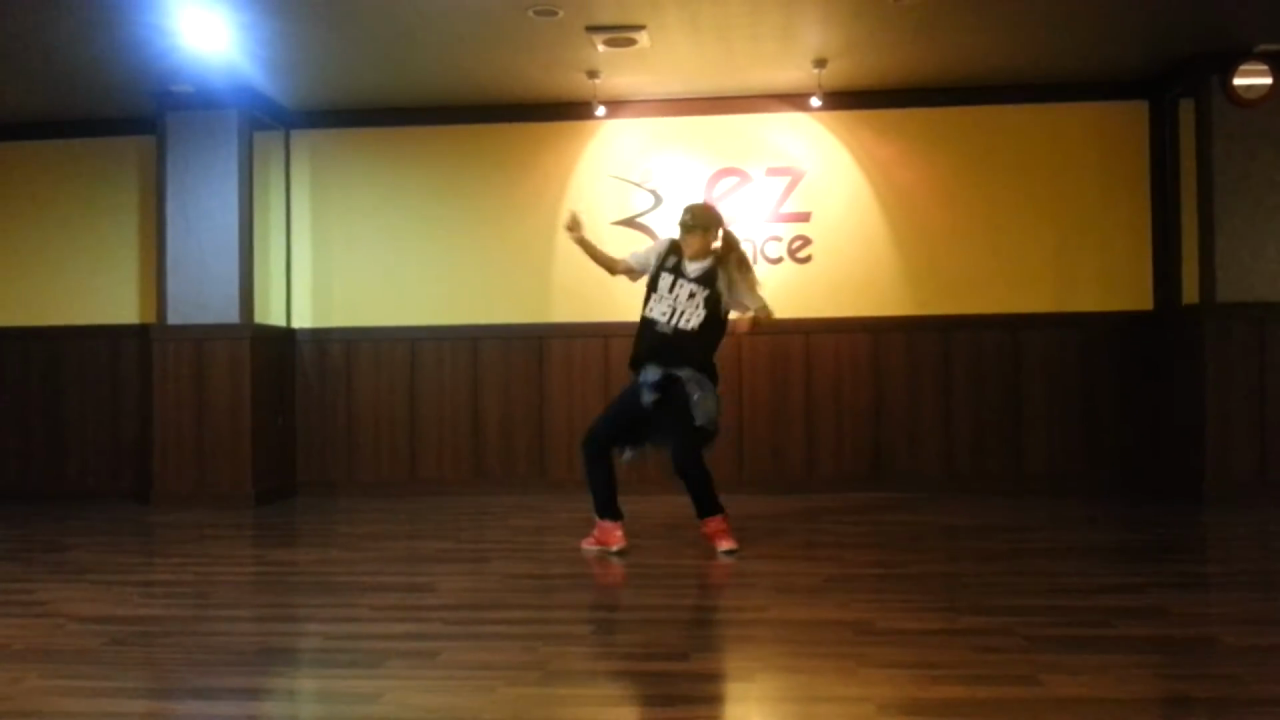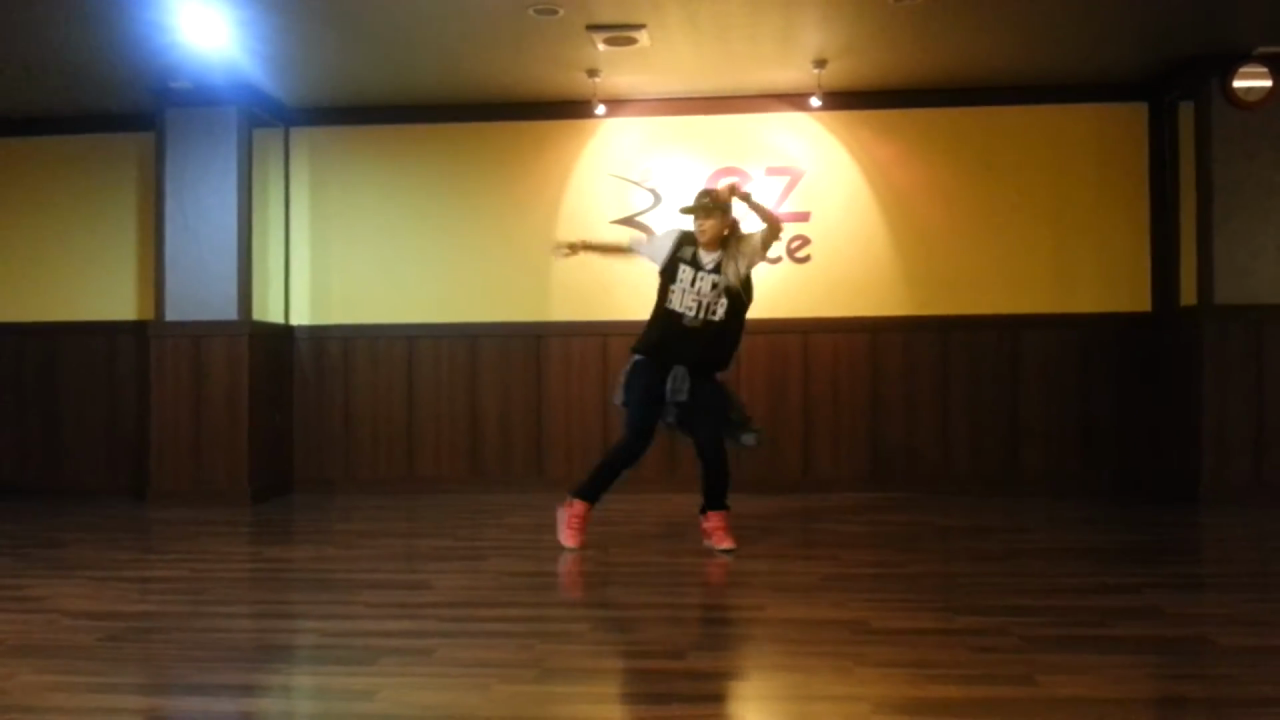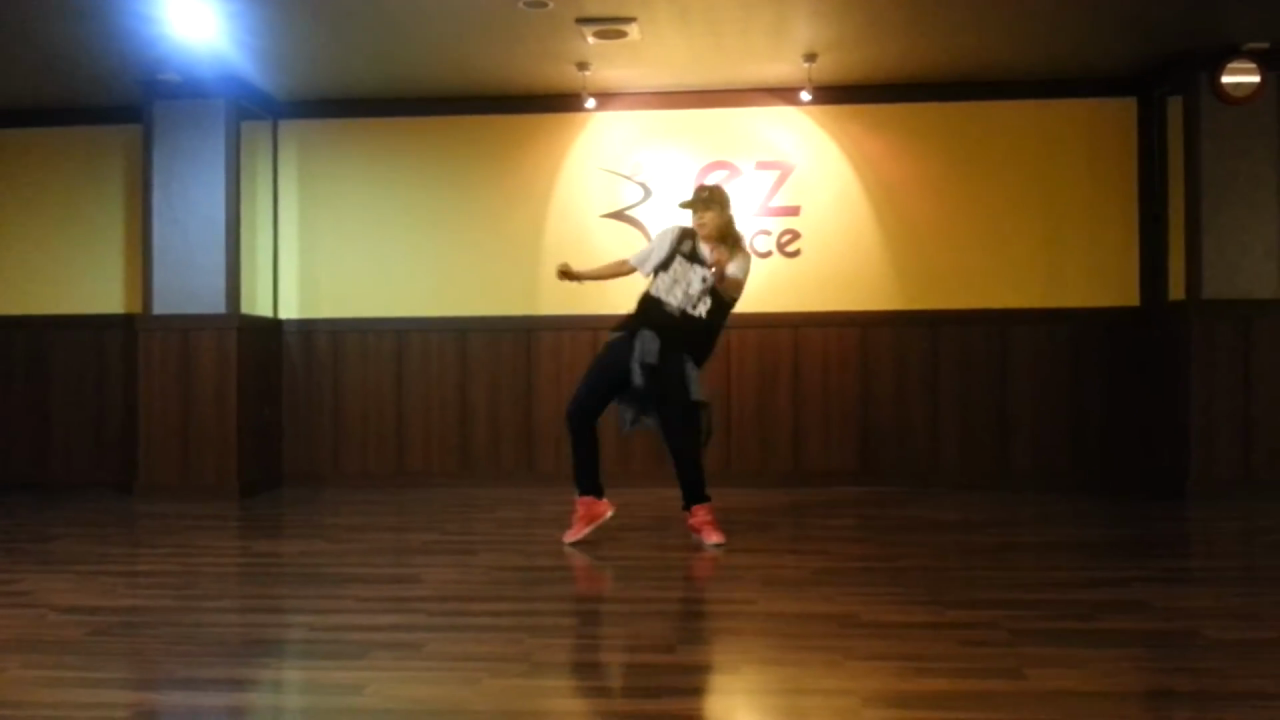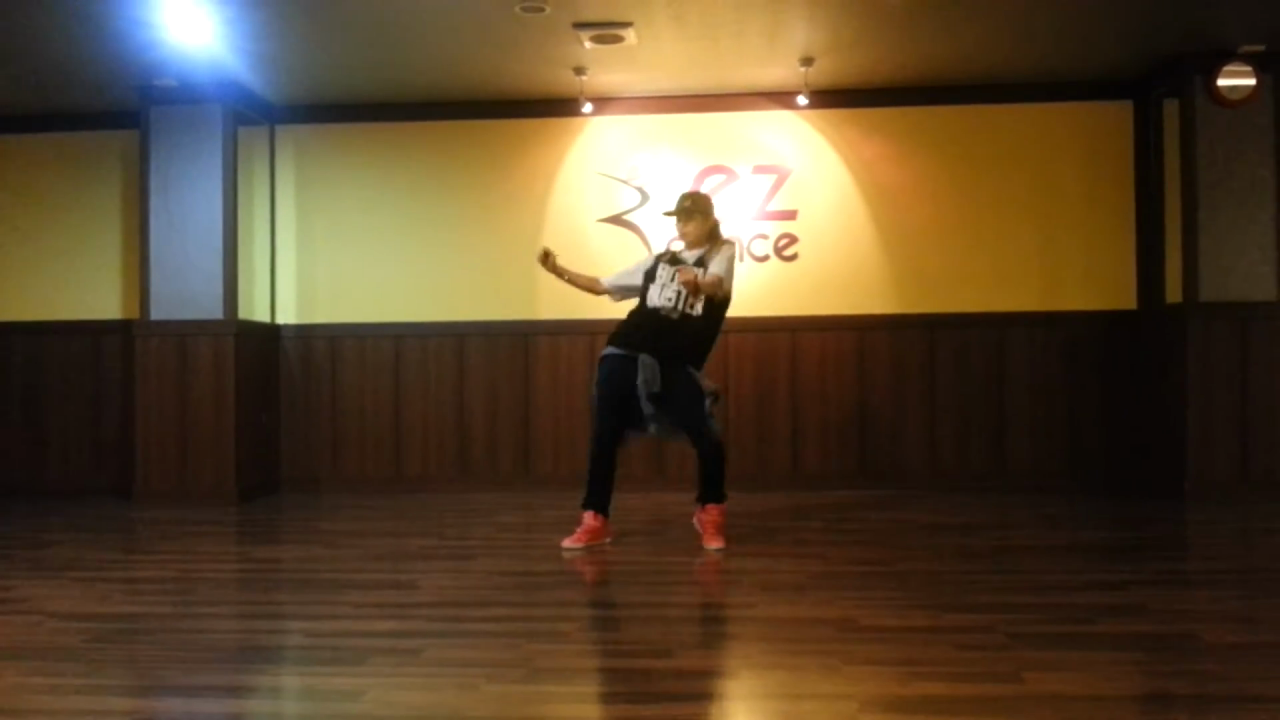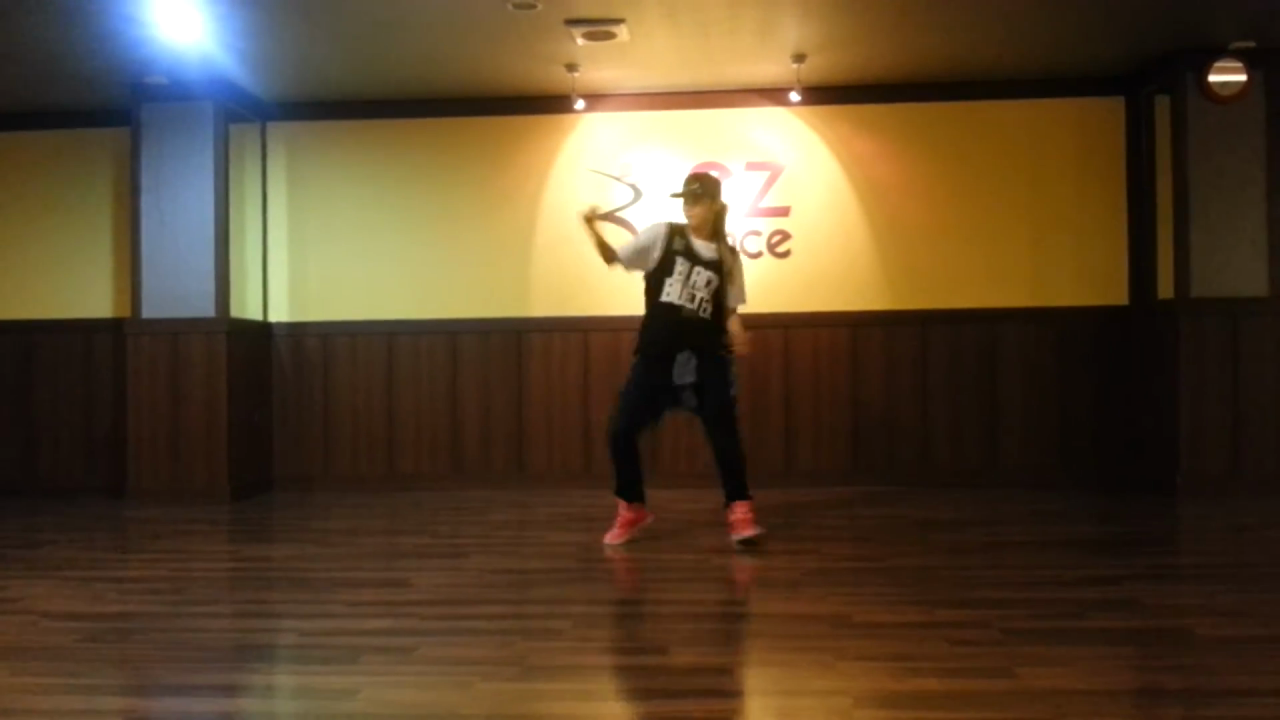
dt=0.4s
person 1, frame 1
left shoulder: (727, 274)
right shoulder: (665, 251)
left elbow: (763, 313)
right elbow: (617, 267)
left wrist: (753, 312)
right wrist: (579, 238)
left hip: (688, 381)
right hip: (647, 377)
left knee: (685, 458)
right knee: (594, 444)
left ankle: (714, 525)
right ankle: (609, 528)
person 1, frame 2
left shoulder: (740, 255)
right shoulder: (676, 242)
left elbow: (775, 228)
right elbow: (632, 247)
left wrist: (746, 200)
right wrist: (582, 246)
left hip: (700, 374)
right hip: (654, 362)
left knee: (712, 447)
right knee: (635, 441)
left ankle: (715, 523)
right ankle: (578, 507)
person 1, frame 3
left shoulder: (736, 259)
right shoulder: (675, 237)
left elbow: (732, 287)
right elbow: (631, 264)
left wrist: (722, 270)
right wrist: (580, 275)
left hip: (676, 356)
right hip: (631, 341)
left knee: (682, 438)
right knee: (579, 414)
left ankle: (700, 516)
right ankle: (591, 505)
person 1, frame 4
left shoulder: (723, 252)
right shoulder: (658, 261)
left elbow: (714, 285)
right elbow: (603, 288)
left wrist: (695, 284)
right wrist: (557, 270)
left hip: (677, 365)
right hip: (626, 355)
left knee: (709, 442)
right knee: (604, 440)
left ankle: (710, 516)
right ankle: (594, 521)
person 1, frame 5
left shoulder: (727, 255)
right shoulder: (663, 235)
left elbow: (730, 306)
right elbow: (614, 257)
left wrist: (736, 331)
right wrist: (594, 232)
left hip: (706, 357)
right hip: (657, 354)
left knee: (723, 435)
right knee: (621, 431)
left ankle: (740, 515)
right ankle: (632, 511)
